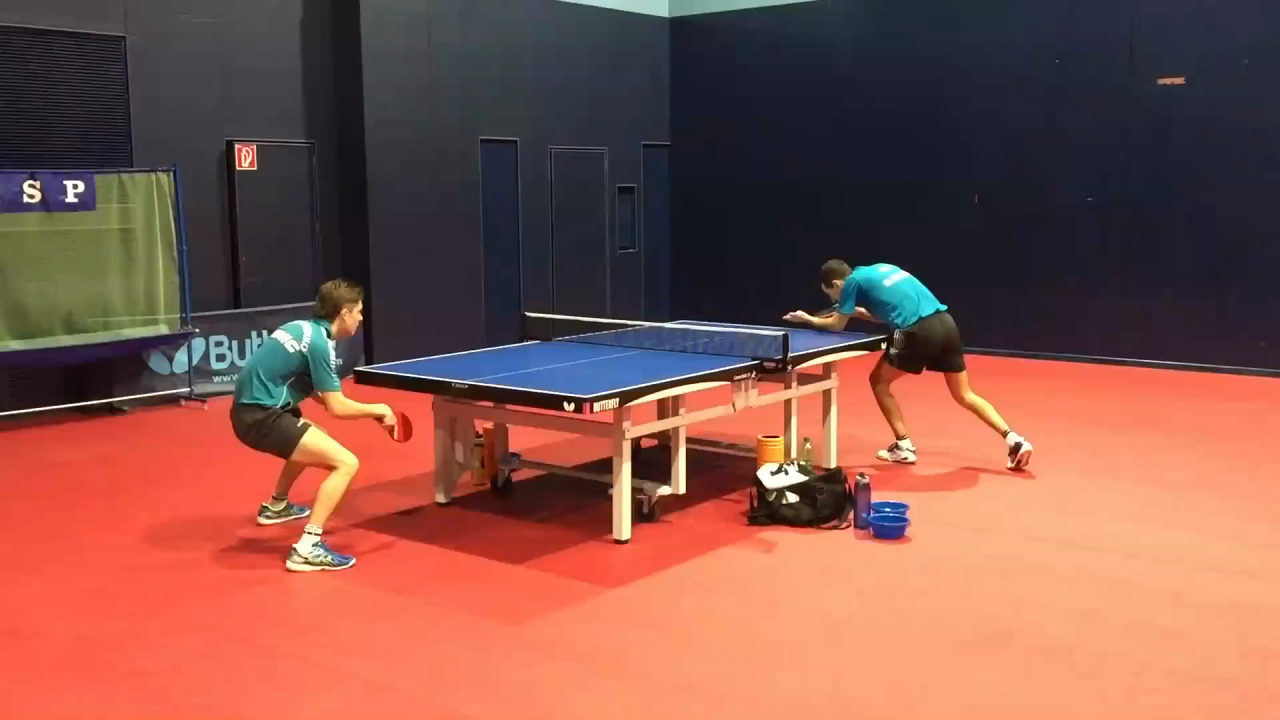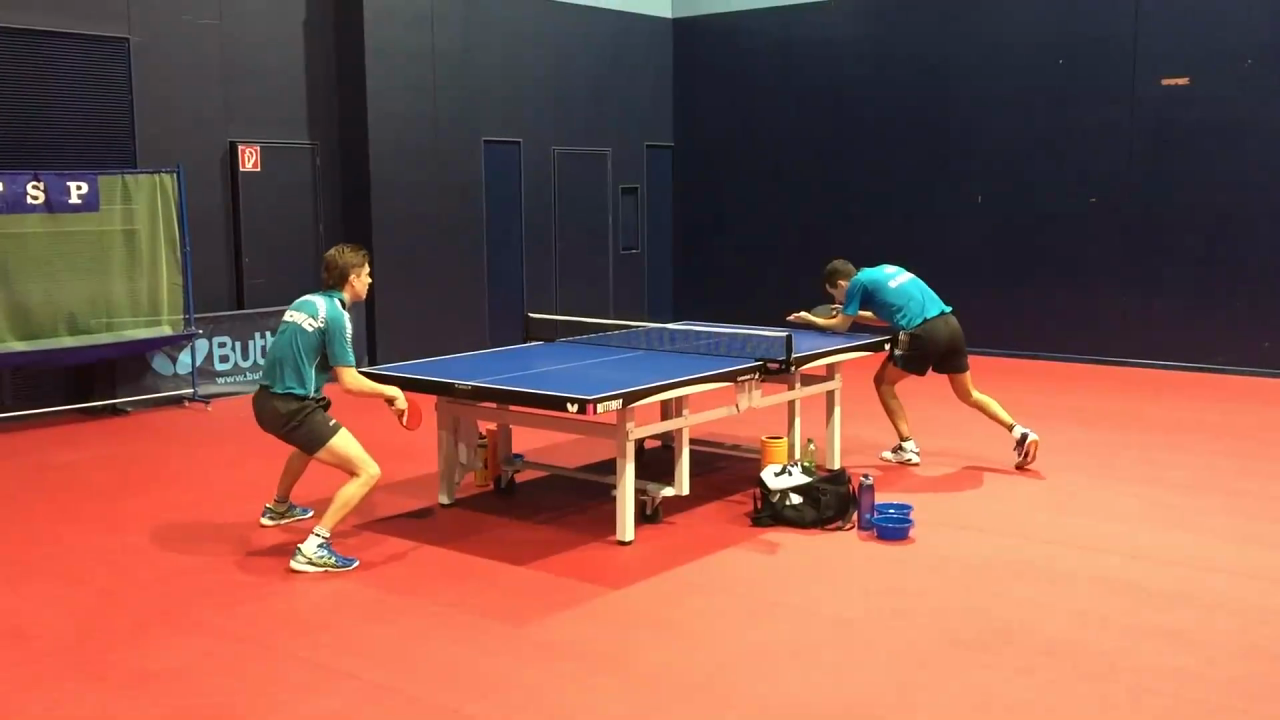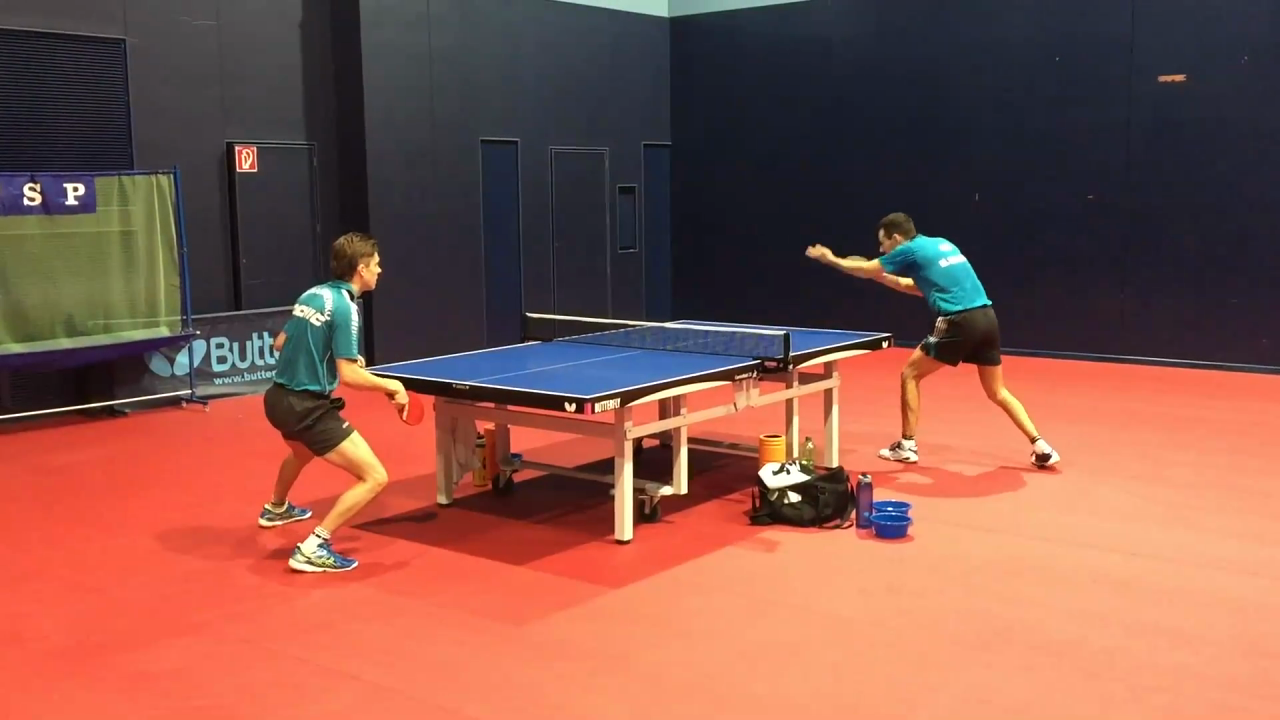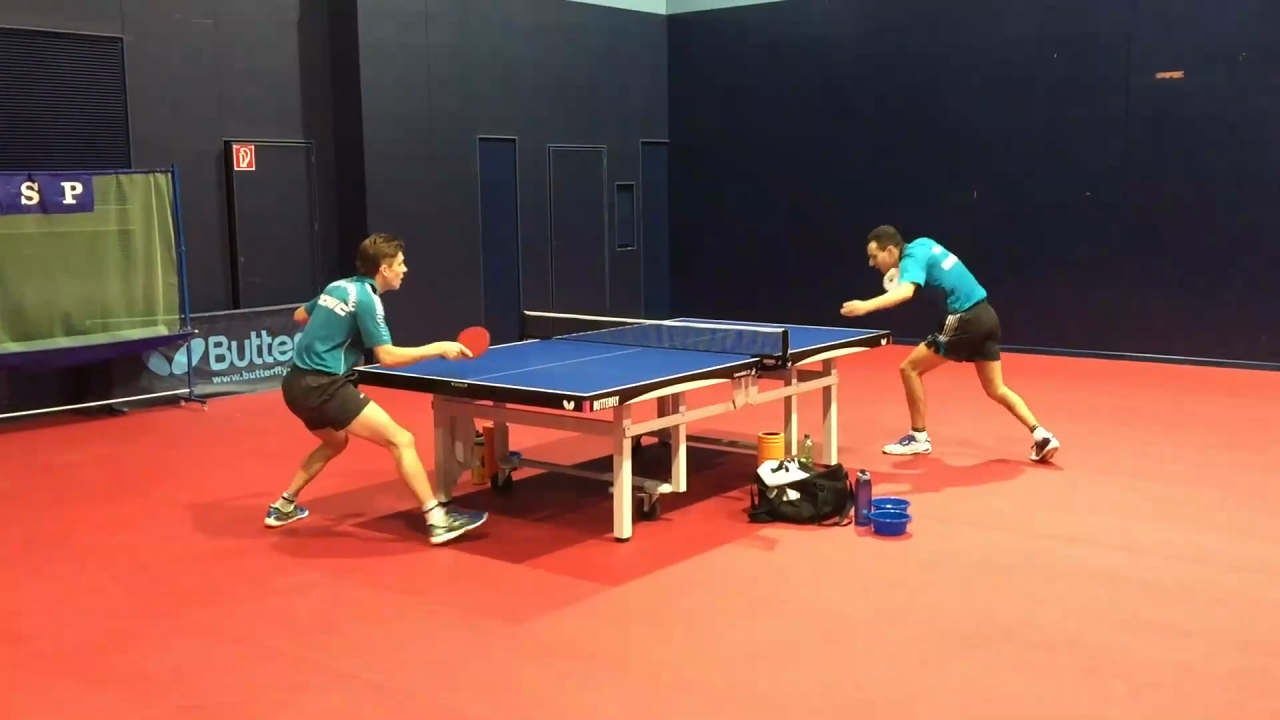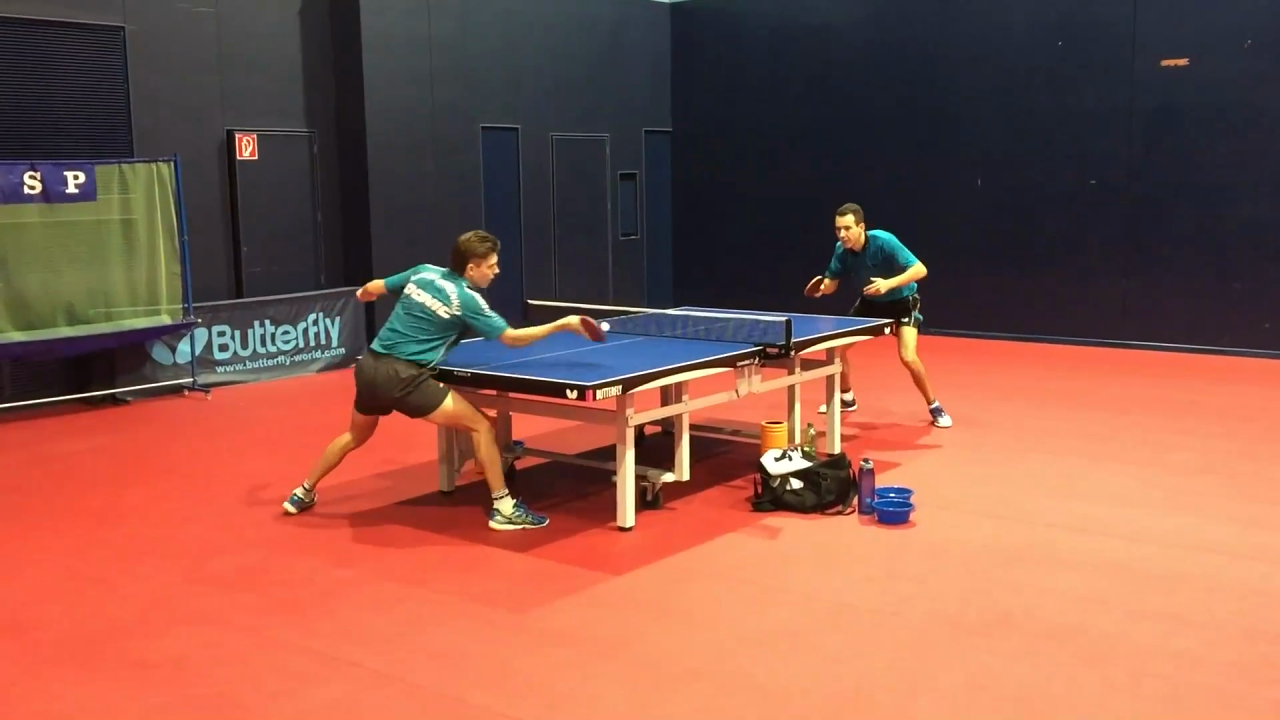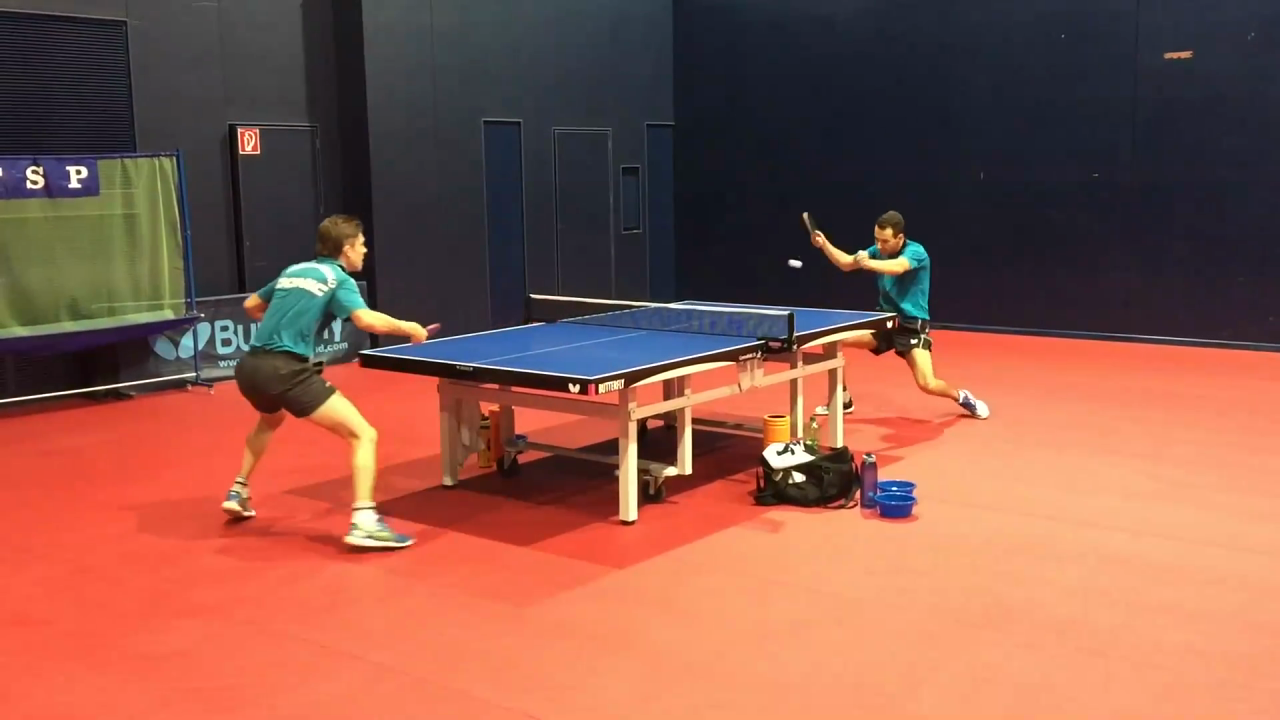
dt=0.7s
person 1, frame 1
left shoulder: (300, 326)
right shoulder: (320, 343)
right elbow: (337, 408)
left wrist: (318, 394)
right wrist: (378, 410)
left hip: (249, 410)
right hip: (260, 418)
left knee: (310, 440)
right knee: (346, 463)
left ankle: (276, 505)
right ankle: (308, 547)
person 1, frame 2
left shoulder: (305, 302)
right shoulder: (335, 315)
right elbow: (350, 383)
right wrist: (391, 392)
left hip: (267, 400)
right hip: (292, 408)
left knee: (310, 442)
right knee: (367, 472)
left ankle: (278, 508)
right ankle: (313, 548)
person 1, frame 3
left shoulder: (312, 294)
right shoulder: (345, 308)
left elbow: (280, 343)
right elbow: (349, 375)
right wrist: (393, 387)
left hip: (278, 398)
right hip: (308, 407)
left knee: (303, 451)
right knee: (374, 477)
left ankle: (276, 508)
right ankle: (313, 547)
person 1, frame 4
left shoulder: (337, 287)
right shoulder: (367, 299)
left elbow: (300, 316)
right elbow: (388, 357)
right wrist: (438, 348)
left hip: (296, 383)
right hip: (324, 386)
left knee: (335, 442)
right knee: (401, 441)
left ankle: (284, 505)
right ankle: (437, 520)
person 1, frame 5
left shoulder: (422, 272)
right shoulder: (466, 300)
left elbow: (372, 289)
right elbow: (512, 337)
left wrist: (363, 294)
right wrist: (562, 325)
left hip: (370, 367)
right hip: (403, 377)
left knee: (356, 436)
right knee: (479, 427)
left ankle: (302, 494)
right ankle: (504, 508)
person 1, frame 6
left shoulder: (293, 271)
right shoulder: (338, 280)
left elbow: (251, 305)
right elbow: (368, 320)
right wrist: (408, 328)
left hip: (250, 367)
right hip: (287, 371)
left knee: (269, 421)
right knee: (363, 435)
left ankle: (238, 493)
right ankle: (364, 521)
person 2, frame 1
left shoulder: (853, 280)
right shoulder: (881, 269)
left elbow: (836, 325)
left wrist: (808, 318)
right wrist: (853, 310)
left hip: (919, 332)
right hip: (945, 323)
left knee: (879, 381)
right knee: (964, 395)
left ankle: (903, 446)
right ankle: (1013, 440)
person 2, frame 2
left shoulder: (859, 282)
right shoulder: (886, 271)
left elbow: (840, 326)
left wrist: (812, 319)
right wrist: (853, 313)
left hip: (923, 334)
right hip: (949, 324)
left knee: (883, 382)
right knee: (969, 394)
left ankle: (907, 447)
right ankle: (1020, 432)
person 2, frame 3
left shoulder: (912, 249)
right shoulder: (940, 244)
left elbow: (865, 270)
left wrist: (831, 259)
right wrist: (883, 276)
left hip: (958, 321)
right hip: (986, 318)
left knee: (910, 375)
right knee: (998, 392)
left ankle: (906, 446)
right ankle: (1040, 447)
person 2, frame 4
left shoulder: (914, 256)
right shoulder: (921, 245)
left elbow: (905, 292)
left wrist: (866, 306)
right wrist: (897, 271)
left hip: (966, 320)
right hip: (986, 316)
left knee: (909, 368)
right knee: (996, 389)
left ankle: (919, 437)
right ankle: (1041, 436)
person 2, frame 5
left shoulder: (884, 242)
right shoulder: (841, 249)
left elbow: (920, 270)
right elbow: (831, 282)
left wrist: (889, 283)
right wrist: (821, 288)
left hip: (902, 301)
right hip: (871, 301)
left knee: (908, 357)
left ankle: (934, 406)
right ankle: (846, 398)
person 2, frame 6
left shoulder: (915, 251)
right shoulder: (878, 250)
left elbow: (897, 268)
right elbow: (848, 262)
left wrist: (867, 263)
right wrist: (825, 245)
left hip: (911, 326)
left knee: (927, 384)
left ankle: (962, 398)
right ankle: (843, 400)
